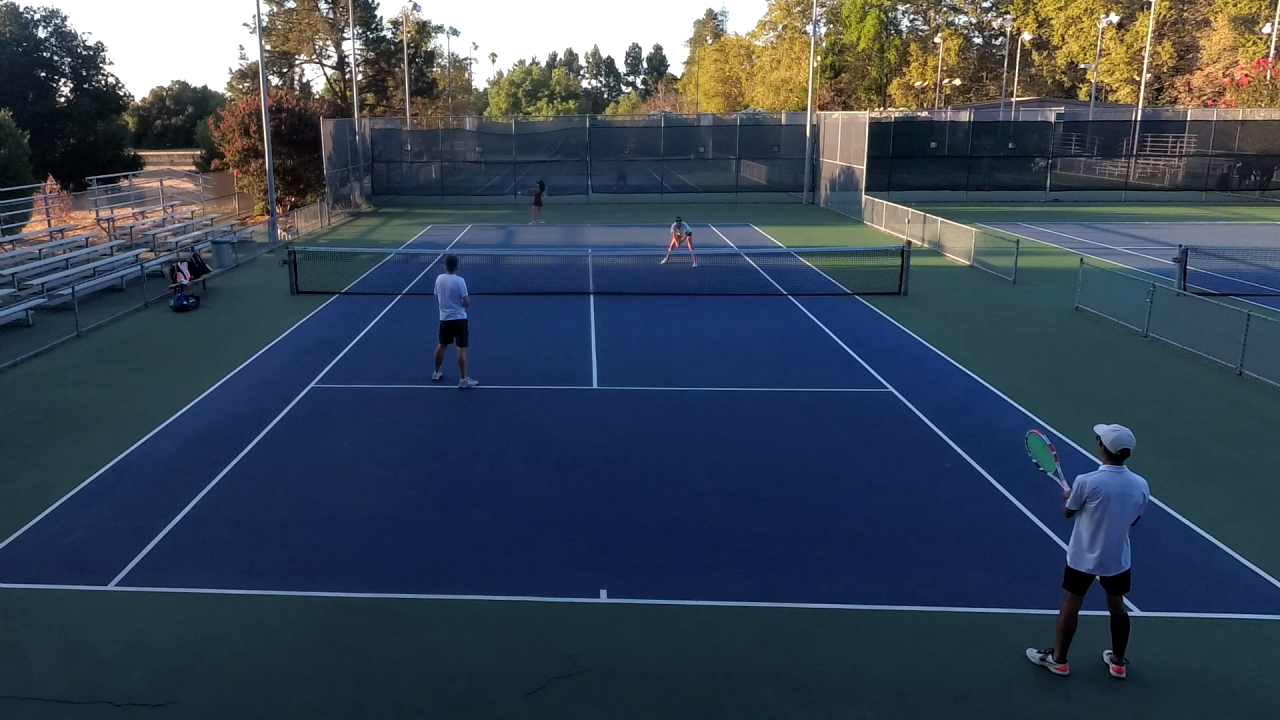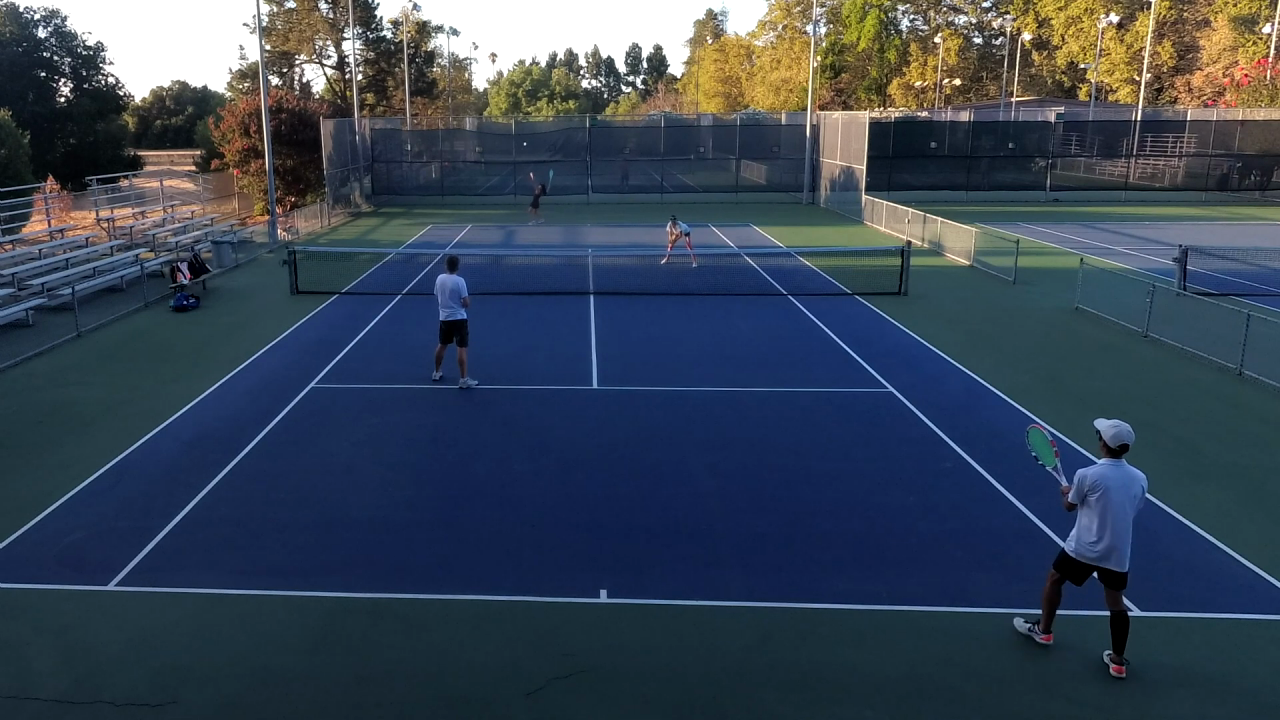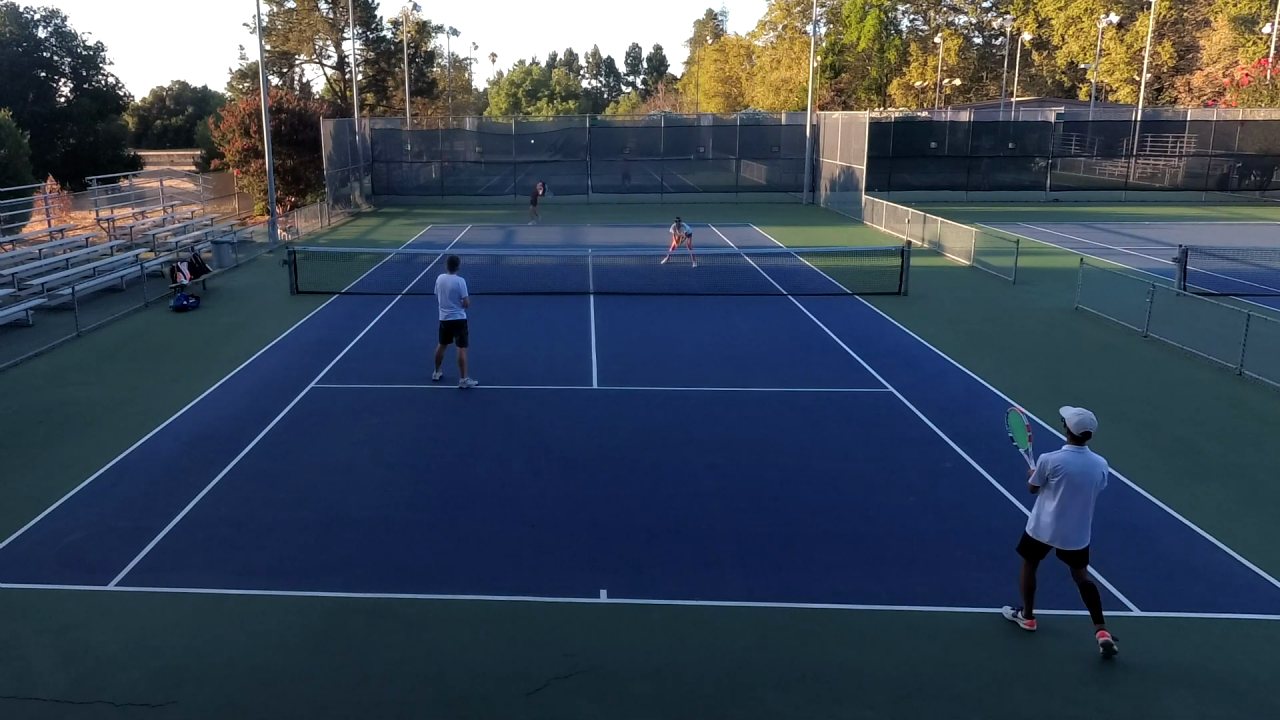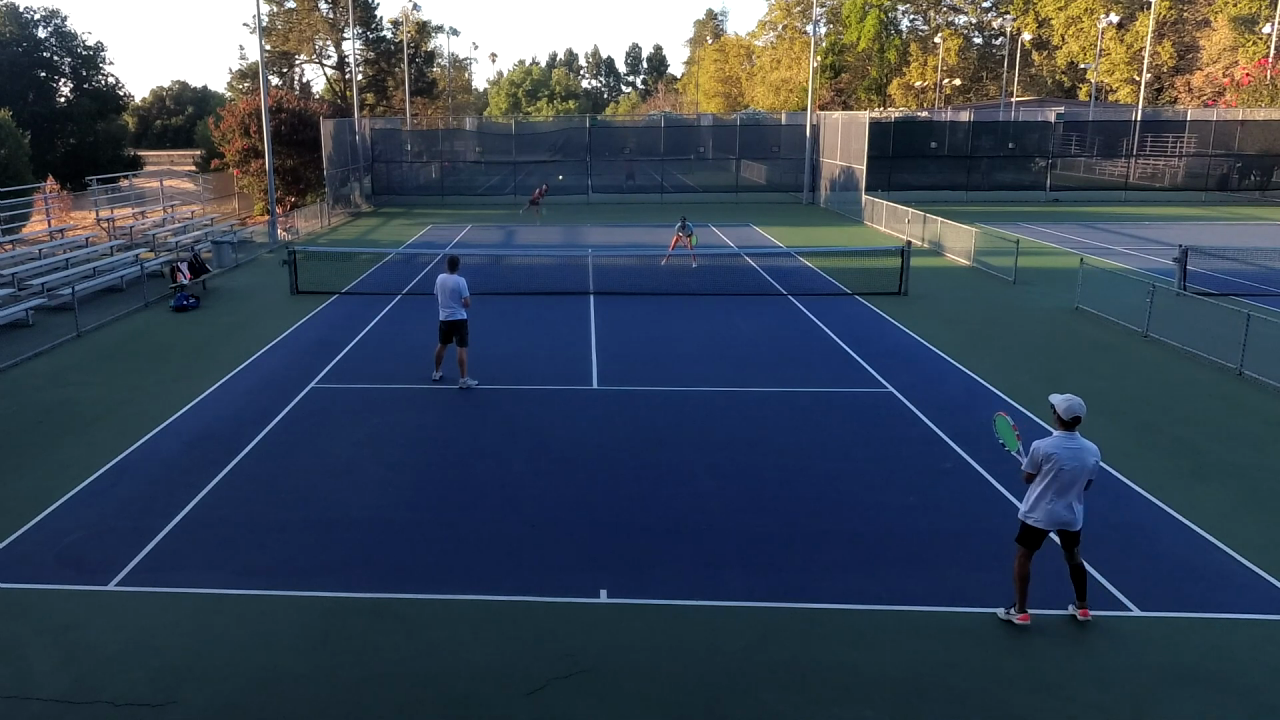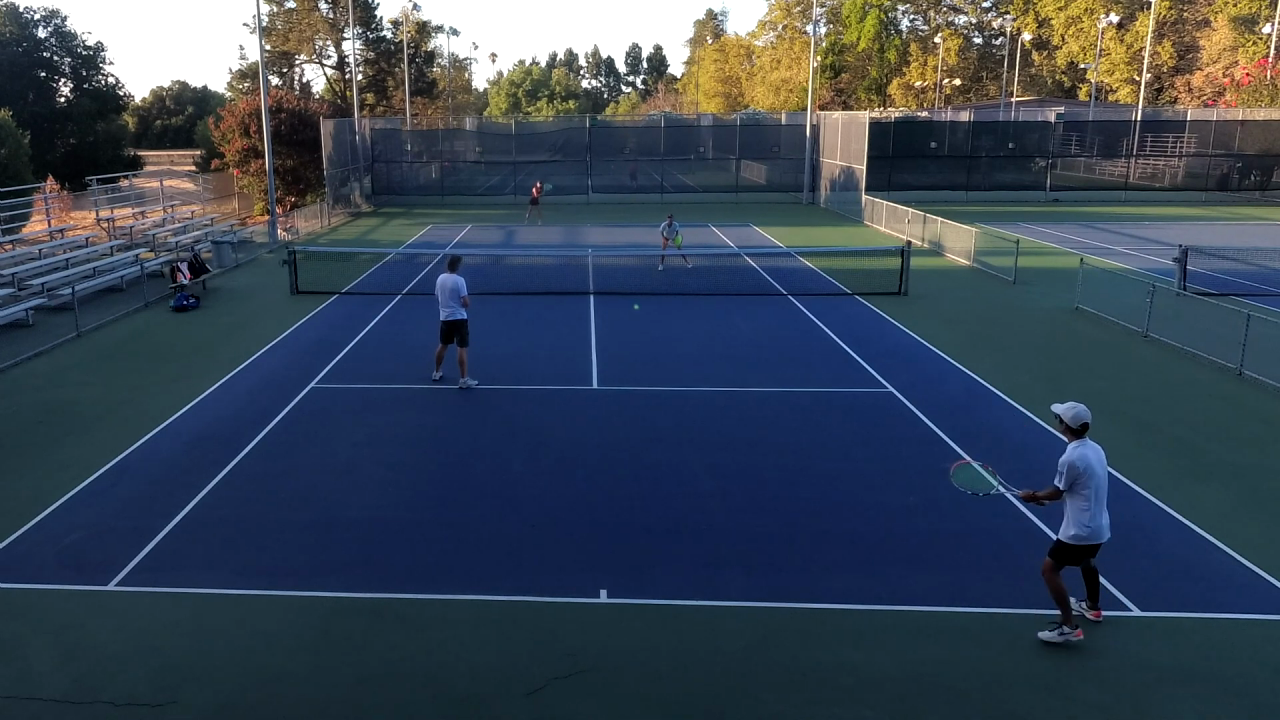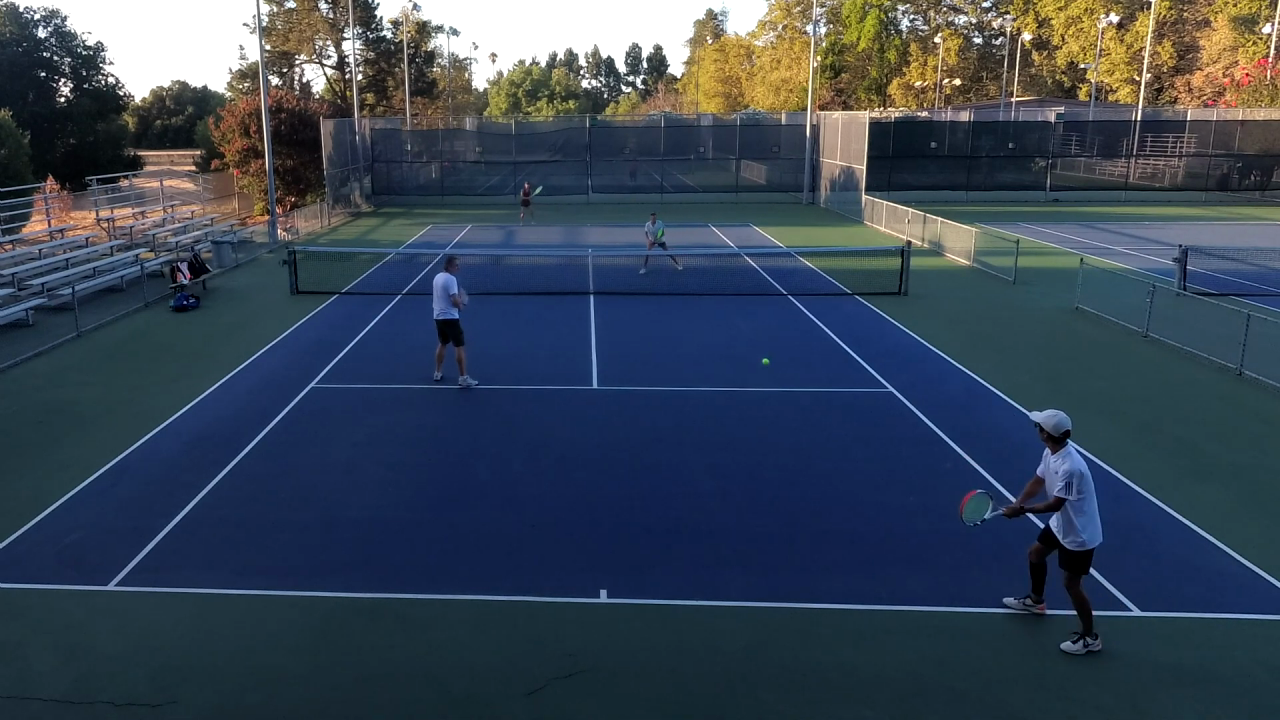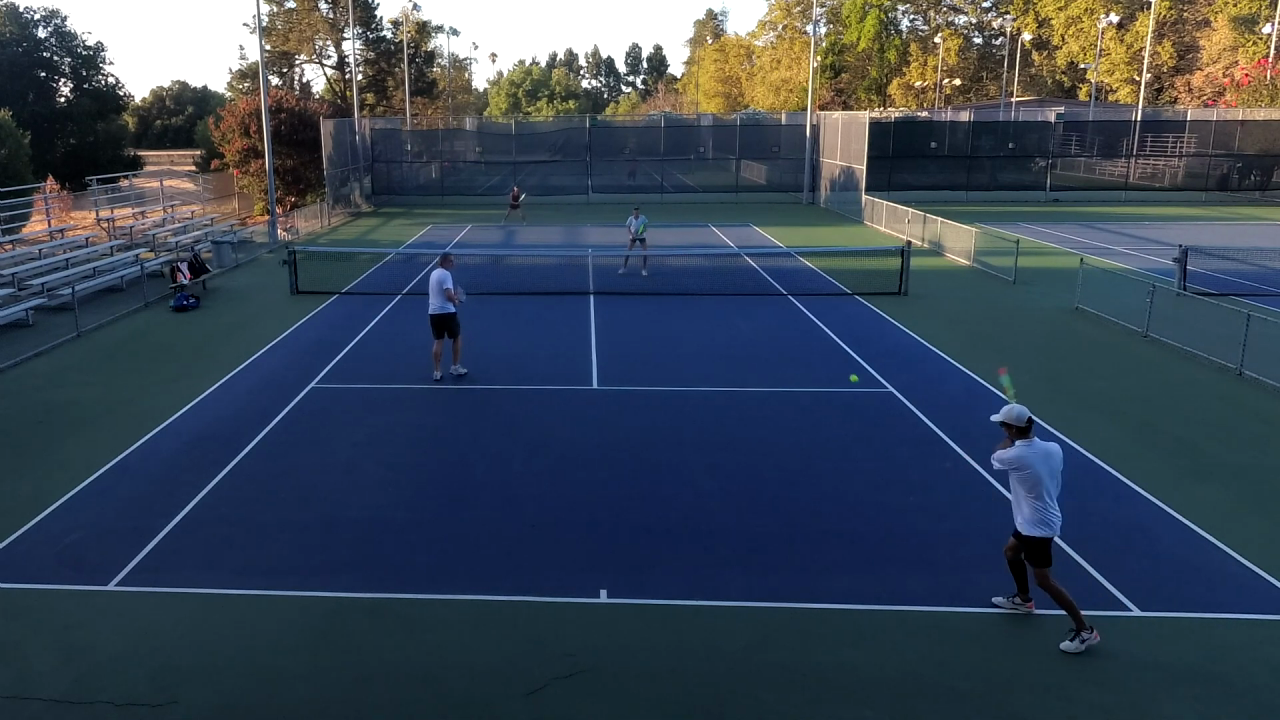
dt=0.4s
person 1, frame 1
left shoulder: (1087, 482)
right shoulder: (1141, 485)
left elbow: (1068, 512)
right elbow: (1134, 519)
left wrist: (1068, 497)
left hip: (1084, 556)
right hip: (1119, 558)
left knee: (1071, 605)
right knee: (1117, 604)
left ankle: (1058, 659)
right ankle: (1118, 661)
person 1, frame 2
left shoulder: (1087, 475)
right shoulder: (1140, 479)
left elbow: (1070, 506)
left wrist: (1067, 492)
left hip: (1084, 548)
right hip: (1118, 551)
left knee: (1054, 580)
right knee: (1116, 601)
left ankle: (1042, 631)
right ankle: (1118, 661)
person 1, frame 3
left shoulder: (1050, 461)
right shoulder: (1100, 465)
left elbow: (1032, 488)
right elbow: (1094, 493)
left wrist: (1033, 473)
left hip: (1044, 529)
right hip: (1078, 533)
left knee: (1028, 565)
right knee: (1082, 577)
left ankle: (1027, 616)
right ankle: (1103, 633)
person 1, frame 4
left shoulder: (1041, 447)
right shoulder: (1092, 451)
left elbow: (1029, 478)
right elbow: (1086, 484)
left wrist: (1034, 474)
left hip: (1039, 514)
right hip: (1071, 516)
left knee: (1023, 557)
right knee: (1072, 556)
left ankle: (1020, 611)
right ankle: (1082, 608)
person 1, frame 5
left shoulder: (1070, 459)
right shoulder: (1095, 449)
left elbow: (1056, 493)
left wrist: (1034, 496)
right wrist: (1041, 494)
left hip: (1078, 530)
right hip: (1096, 526)
left knee: (1049, 570)
right knee: (1086, 563)
left ankle: (1068, 626)
right ankle: (1092, 607)
person 1, frame 6
left shoulder: (1071, 467)
right shoulder: (1050, 453)
left elbow: (1056, 504)
right elbow: (1037, 480)
left wrist: (1019, 510)
right wrist: (1018, 504)
left hip: (1078, 535)
right hip: (1059, 524)
left knee: (1071, 584)
right knee: (1035, 554)
left ankle: (1090, 637)
right ankle: (1036, 600)
person 1, frame 7
left shoulder: (1011, 456)
right shoulder: (1054, 450)
left elbow: (996, 457)
left wrist: (1008, 444)
left hip: (1036, 527)
right hip: (1045, 520)
left knee: (1043, 580)
right knee: (1011, 551)
left ankle: (1084, 630)
right ankle: (1023, 599)
